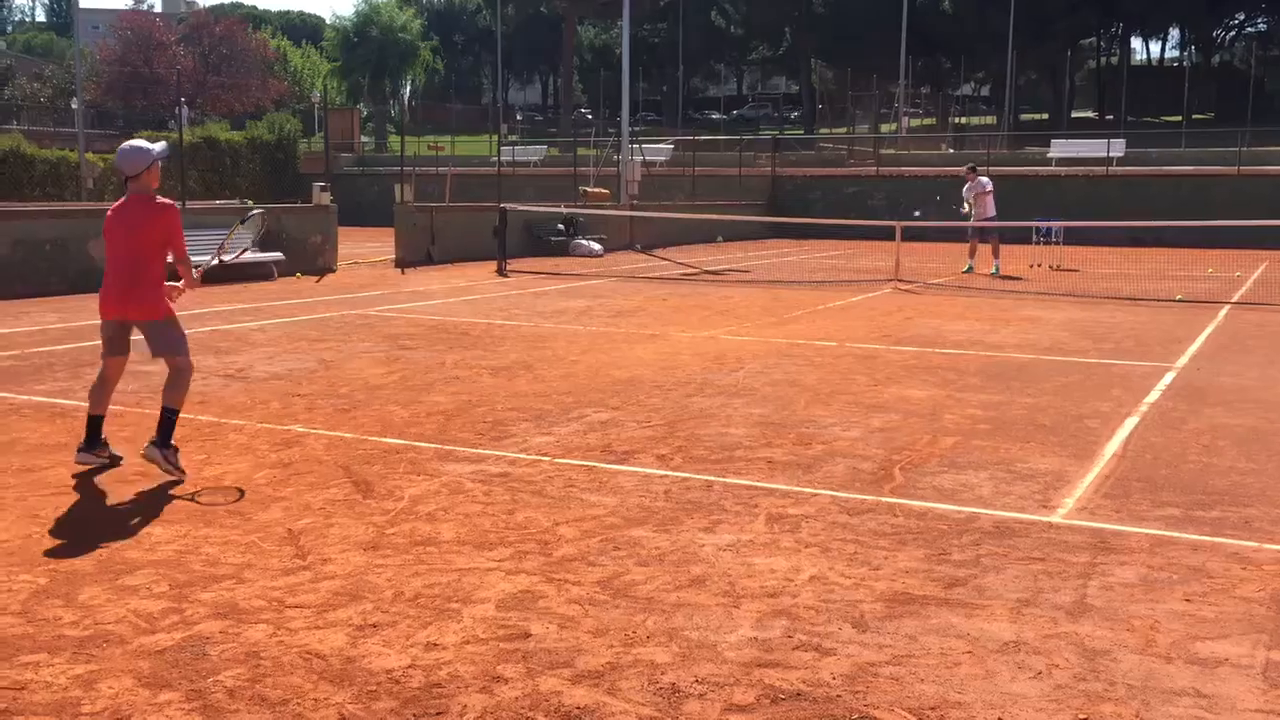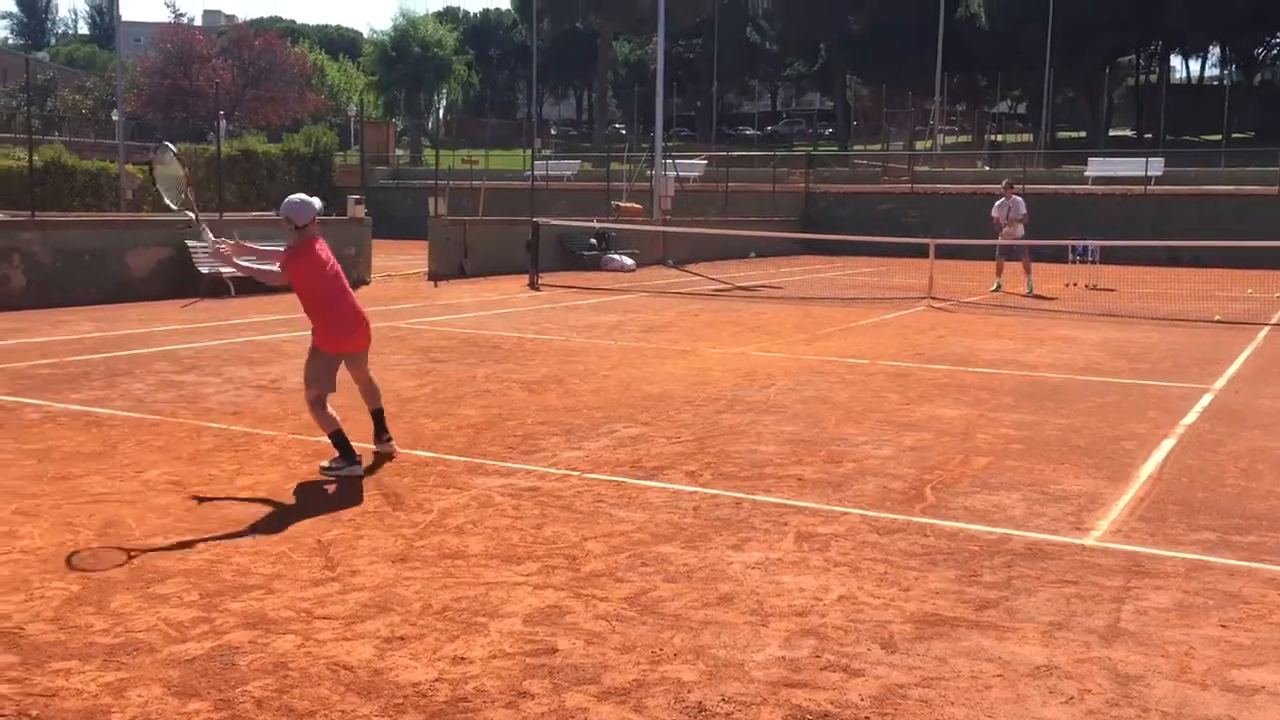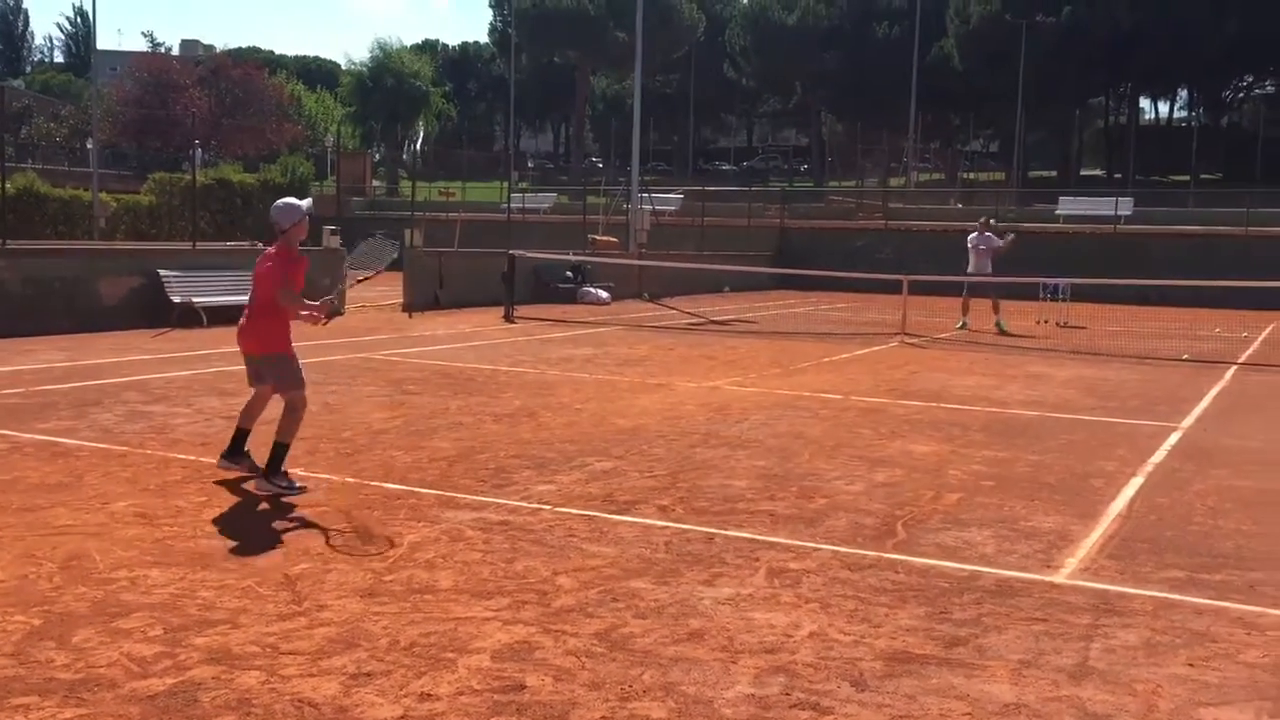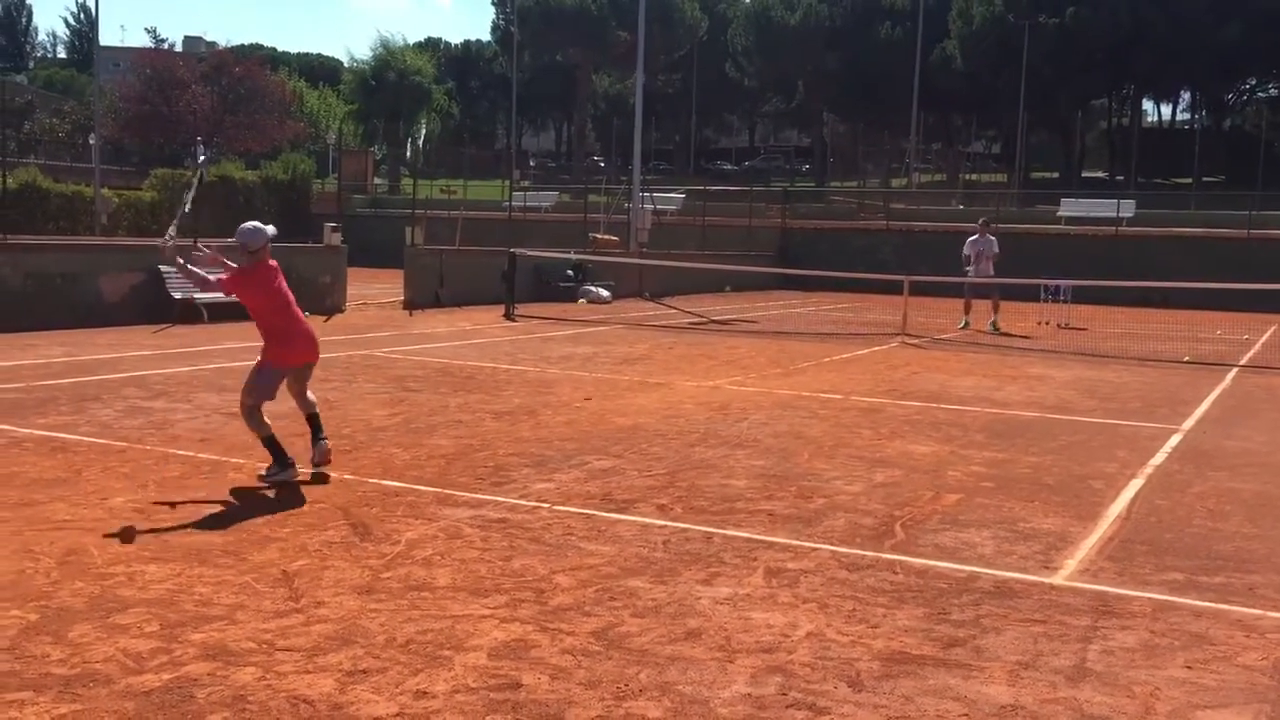
dt=1s
person 1, frame 1
left shoulder: (113, 213)
right shoulder: (166, 210)
left elbow: (124, 263)
right elbow: (181, 259)
right wrist: (189, 280)
left hip: (112, 300)
right hip: (146, 301)
left knee: (110, 370)
right knee: (181, 367)
left ankle: (92, 445)
right ankle: (162, 442)
person 1, frame 2
left shoulder: (299, 253)
right shoulder: (316, 244)
left elbow: (277, 277)
left wrist: (231, 261)
right wrist: (243, 248)
left hip: (330, 336)
right hip: (358, 327)
left knee: (315, 399)
right knee: (362, 377)
left ankle: (348, 457)
right ankle: (383, 437)
person 1, frame 3
left shoulder: (271, 254)
right shoulder: (294, 258)
right elbow: (285, 300)
left wrist: (303, 314)
right wrist: (318, 308)
left hip: (249, 334)
right hip: (271, 339)
left knee: (263, 392)
right knee: (296, 401)
left ankle: (235, 453)
right ankle: (273, 474)
person 1, frame 4
left shoulder: (247, 277)
right shoulder: (271, 268)
left elbow: (209, 285)
left wrist: (177, 261)
right wrist: (220, 261)
left hip: (280, 349)
right hip: (308, 343)
left knee: (249, 407)
right knee: (299, 388)
left ankle: (283, 462)
right ankle: (320, 440)
